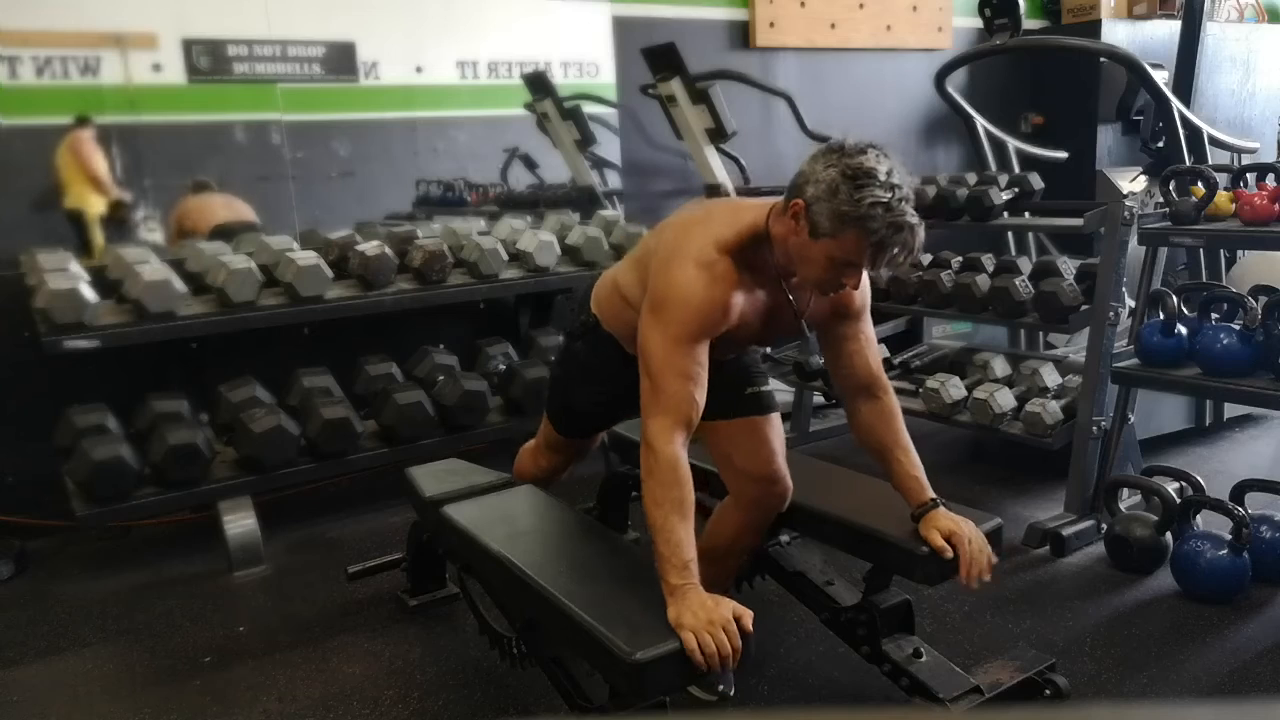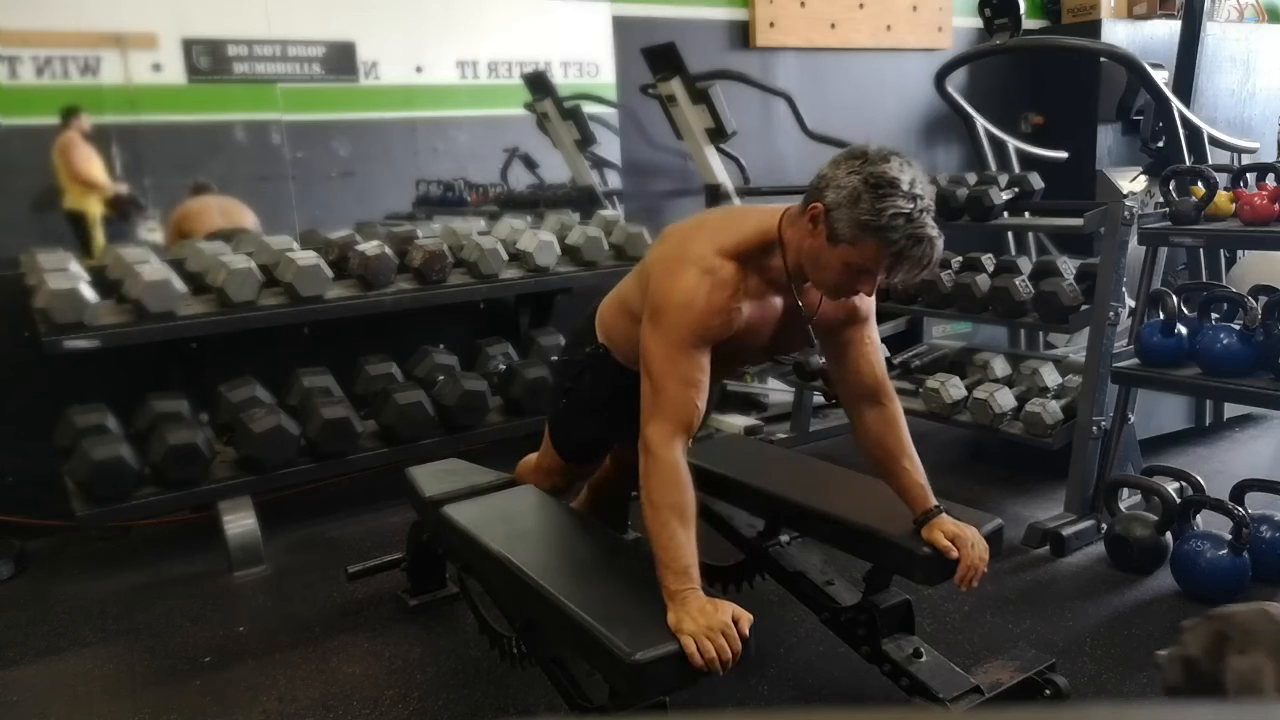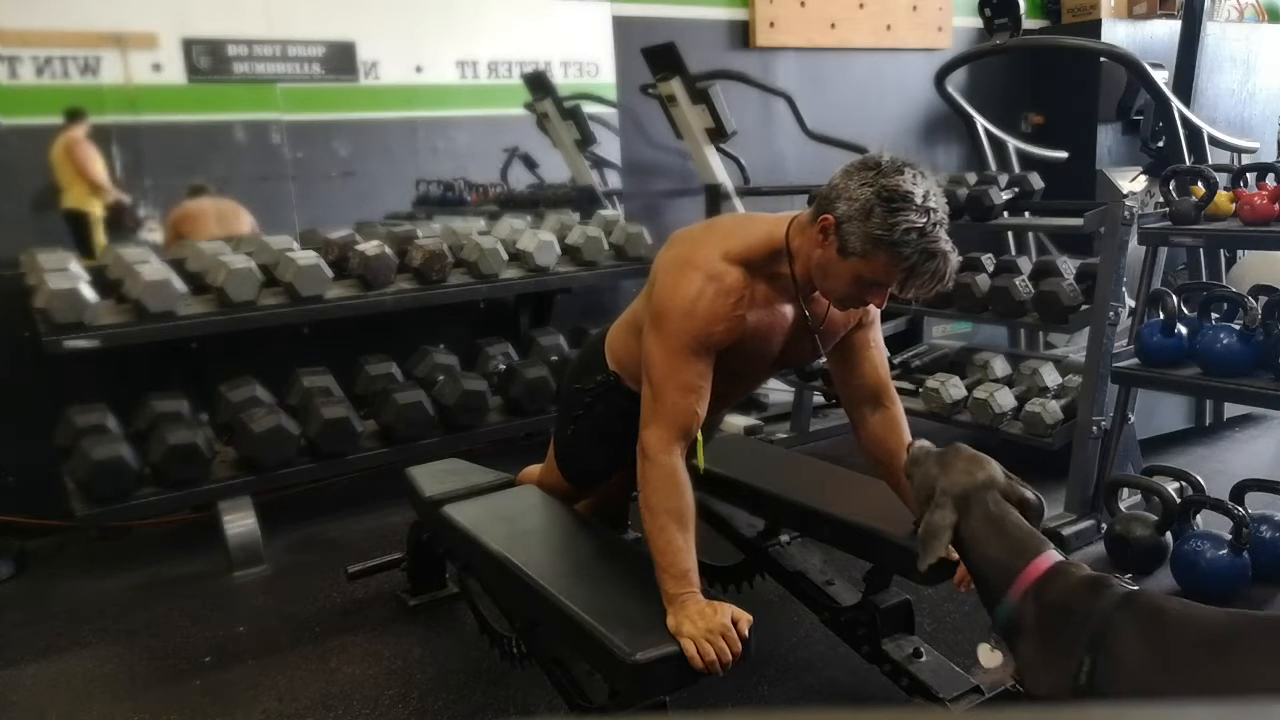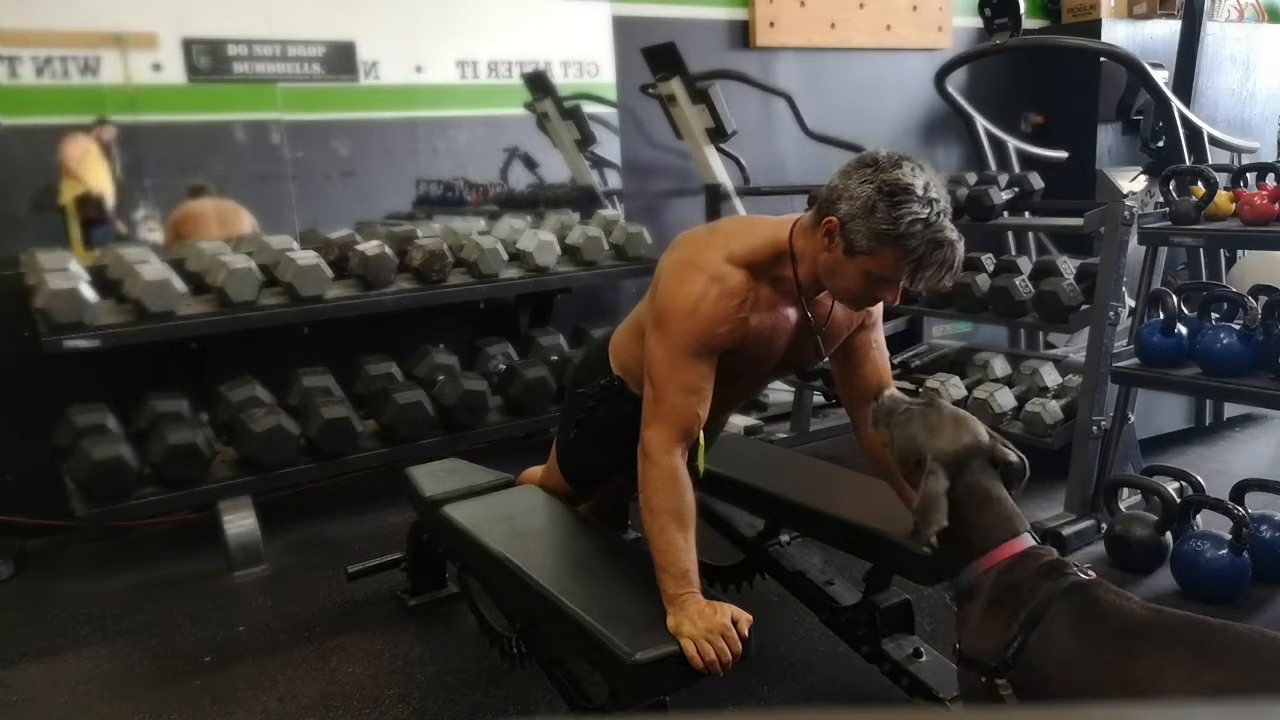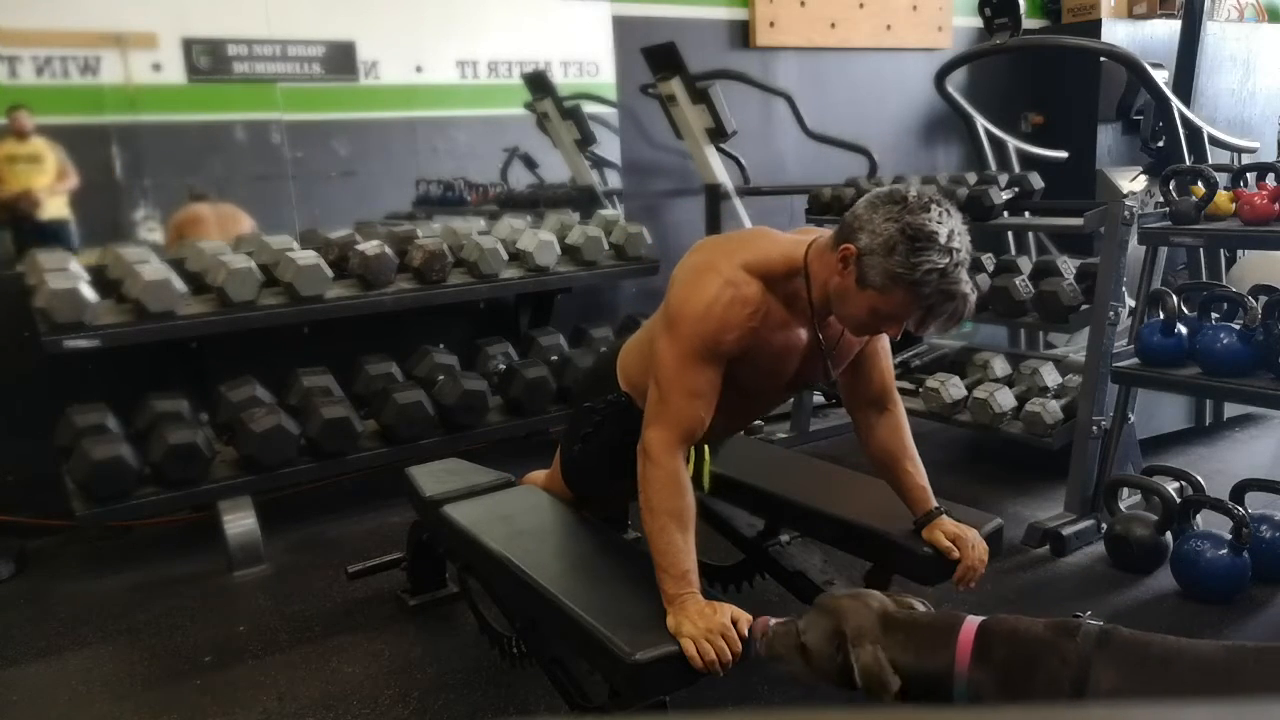
dt=1s
person 1, frame 1
left shoulder: (835, 269)
right shoulder: (701, 270)
left elbow: (868, 395)
right elbow: (665, 437)
left wrist: (928, 507)
right wrist: (682, 592)
right hip: (613, 341)
left knee: (766, 489)
right knee: (554, 456)
left ankle: (699, 623)
person 1, frame 2
left shoulder: (843, 281)
right shoulder: (704, 275)
left elbow: (872, 401)
right elbow: (664, 441)
left wrist: (929, 513)
right wrist: (685, 597)
left hip: (691, 368)
right hip: (611, 365)
left knee: (627, 469)
right knee: (555, 476)
person 1, frame 3
left shoulder: (850, 275)
right shoulder: (709, 281)
left elbow: (874, 405)
right elbow: (662, 445)
right wrist: (684, 600)
left hip: (699, 397)
right hip: (616, 391)
left knee: (608, 502)
right knee: (556, 491)
person 1, frame 4
left shoulder: (852, 278)
right shoulder: (711, 284)
left elbow: (875, 408)
right elbow: (663, 447)
right wrist: (683, 600)
left hip: (702, 409)
right hip: (619, 397)
left knee: (605, 512)
right knee: (560, 495)
person 1, frame 5
left shoulder: (863, 289)
right shoulder: (727, 292)
left elbow: (877, 409)
right elbow: (663, 447)
left wrist: (931, 515)
right wrist: (684, 600)
left hip: (711, 425)
right hip: (627, 410)
right knee: (563, 500)
